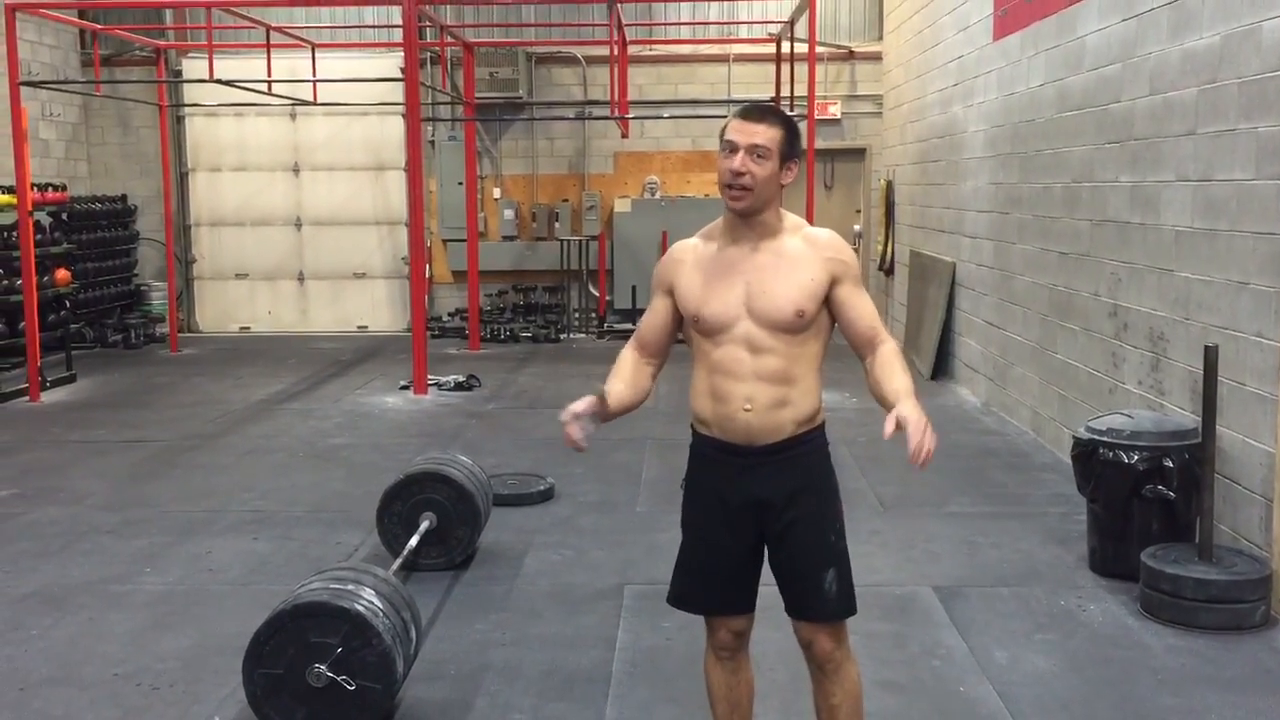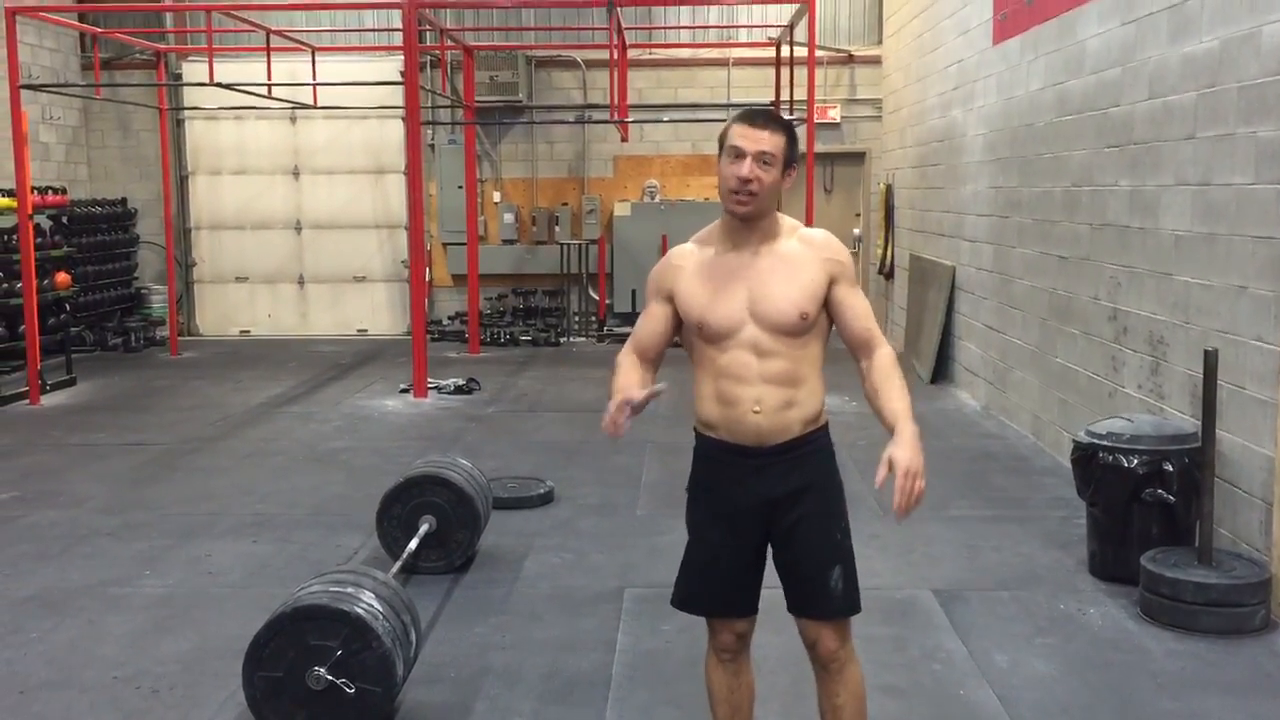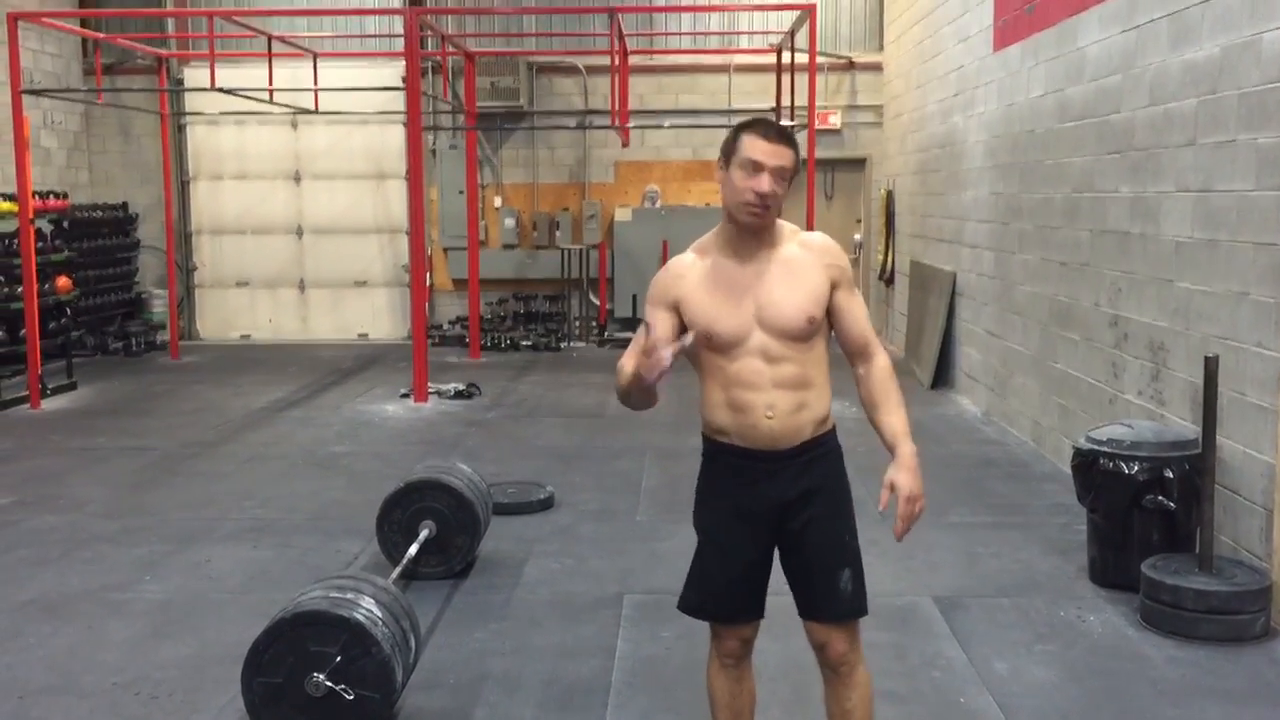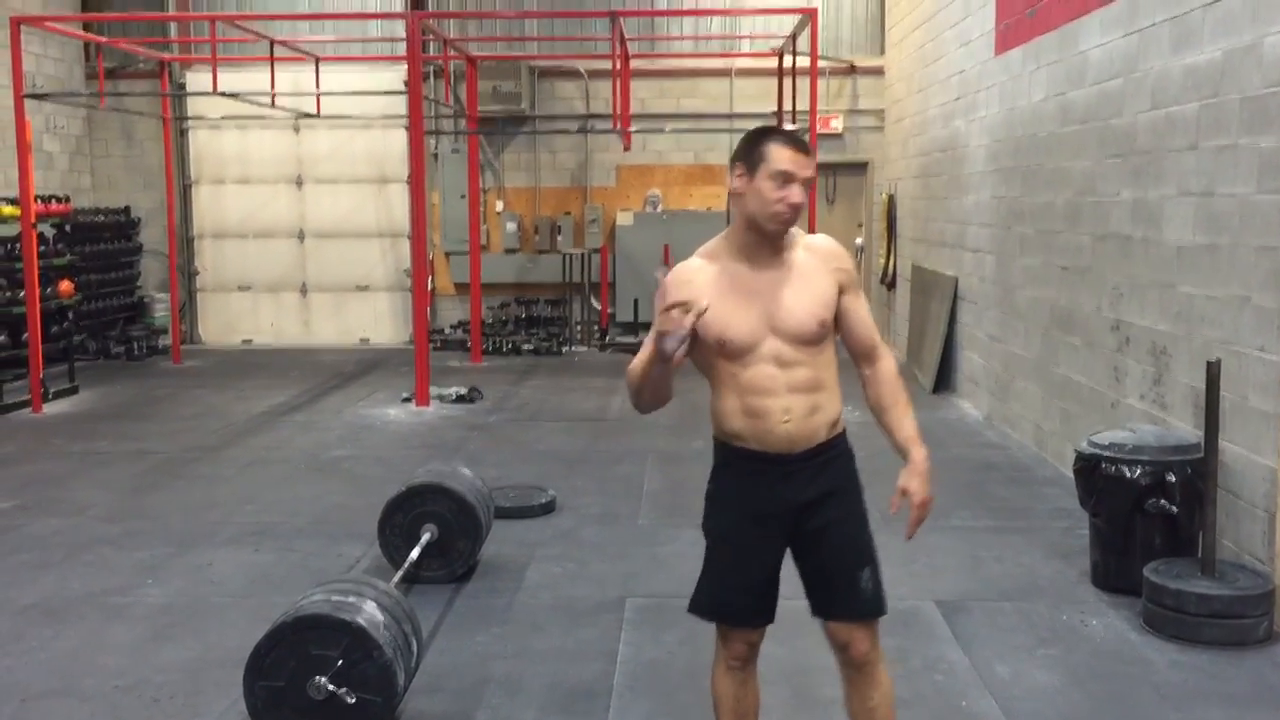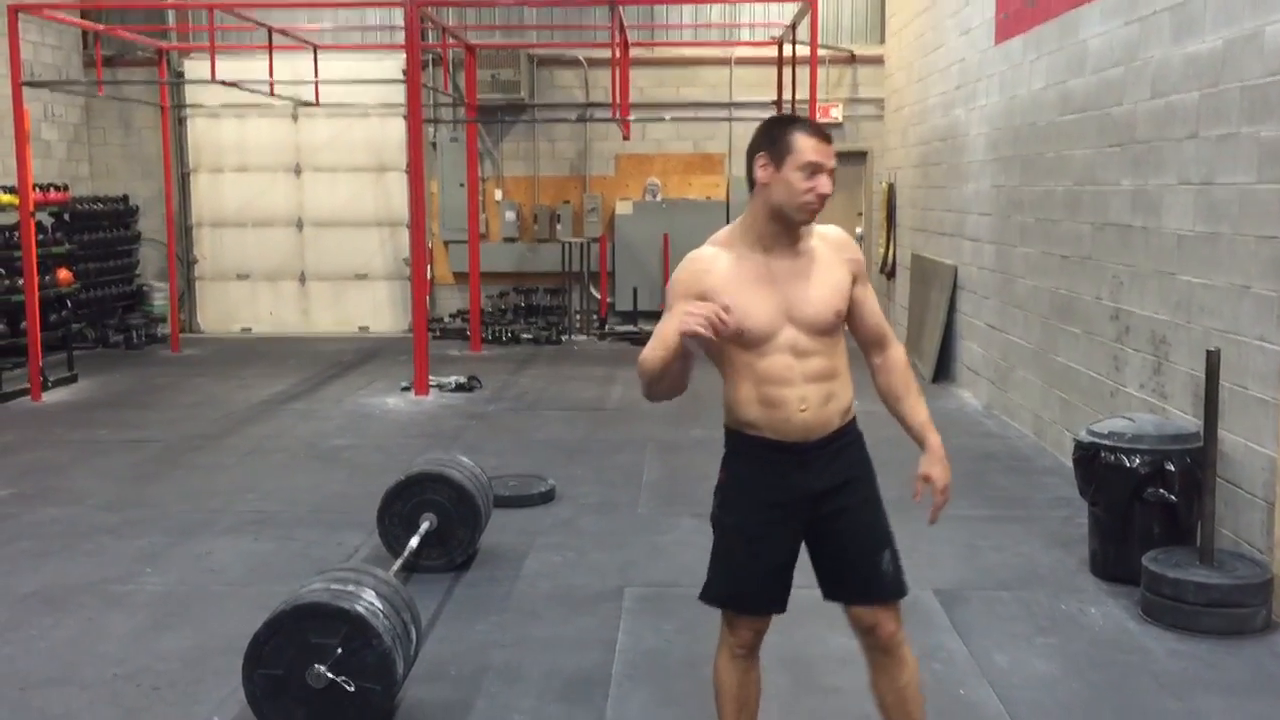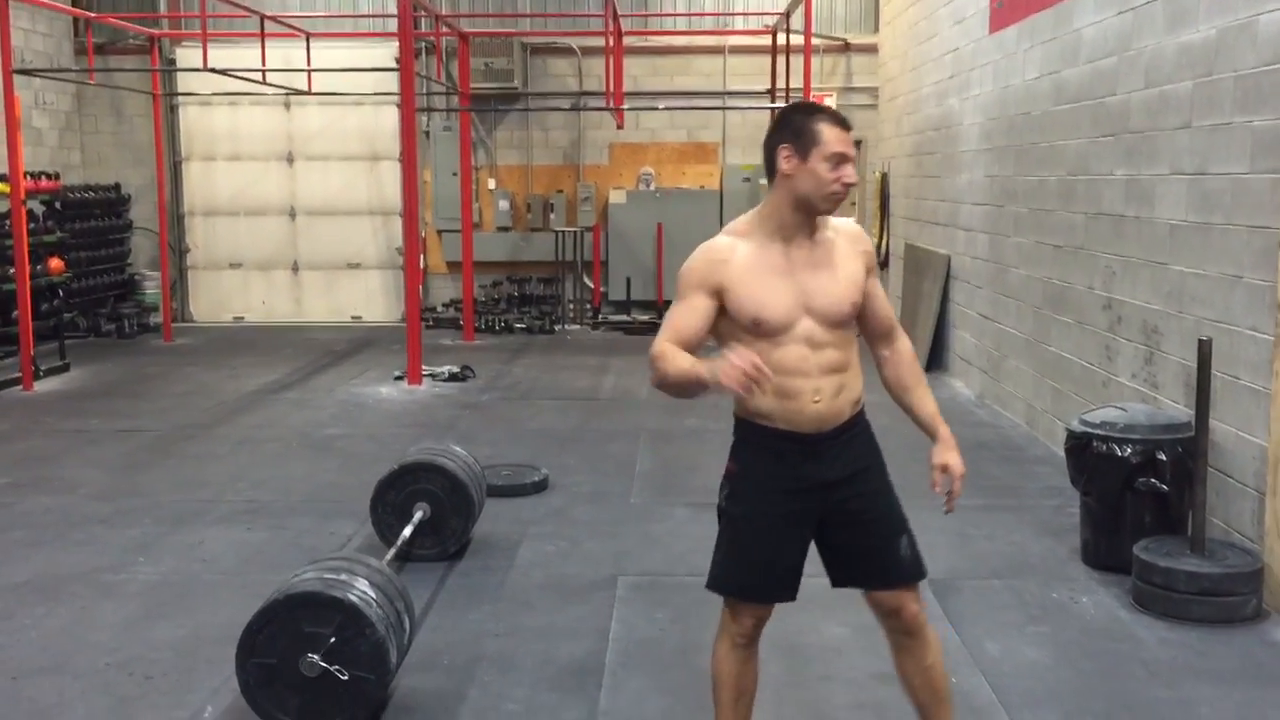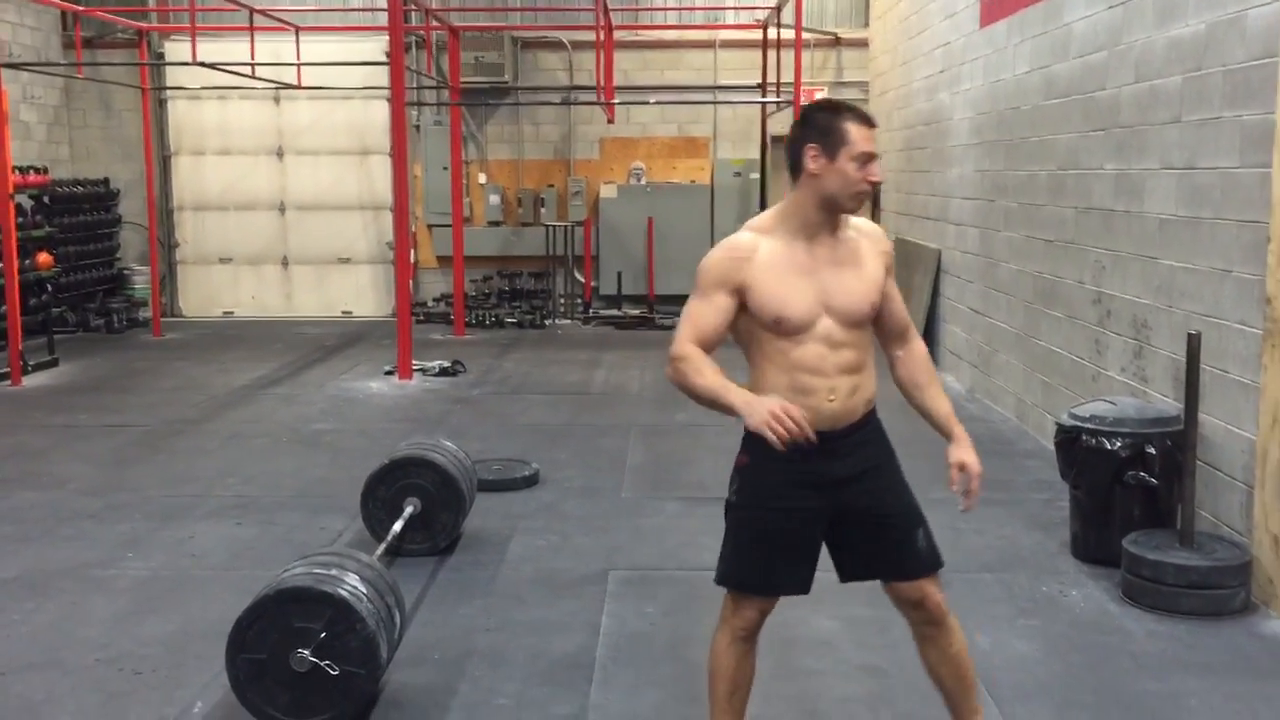
dt=0.1s
person 1, frame 1
left shoulder: (826, 253)
right shoulder: (682, 260)
left elbow: (876, 344)
right elbow: (643, 353)
left wrist: (905, 403)
right wrist: (604, 403)
left hip: (798, 465)
right hip: (714, 467)
left knee: (824, 640)
right knee: (725, 634)
person 1, frame 2
left shoulder: (823, 254)
right shoulder: (679, 265)
left elbow: (872, 351)
right elbow: (634, 359)
left wrist: (903, 431)
right wrist: (626, 393)
left hip: (805, 467)
right hip: (719, 470)
left knee: (829, 642)
right knee: (727, 636)
person 1, frame 3
left shoulder: (822, 257)
right shoulder: (680, 276)
left elbow: (868, 357)
right elbow: (631, 378)
left wrist: (902, 453)
right wrist: (642, 374)
left hip: (814, 469)
right hip: (728, 475)
left knee: (837, 645)
right knee: (730, 643)
person 1, frame 4
left shoulder: (829, 261)
right shoulder: (689, 280)
left elbow: (873, 362)
right elbow: (643, 399)
left wrist: (914, 456)
right wrist: (662, 349)
left hip: (828, 473)
right hip: (743, 477)
left knee: (858, 643)
right knee: (736, 644)
person 1, frame 5
left shoulder: (839, 250)
right shoulder: (703, 269)
left elbow: (882, 350)
right elbow: (654, 387)
left wrist: (930, 443)
right wrist: (682, 344)
left hip: (841, 460)
right hip: (755, 466)
left knee: (881, 628)
right knee: (741, 632)
person 1, frame 6
left shoulder: (853, 243)
right shoulder: (718, 259)
left elbow: (890, 345)
right elbow: (664, 361)
left wrist: (940, 435)
right wrist: (711, 370)
left hip: (852, 450)
right hip: (767, 458)
left knee: (904, 610)
right knee: (742, 621)
person 1, frame 7
left shoulder: (872, 244)
right shoulder: (739, 255)
left elbow: (903, 345)
right elbow: (683, 360)
left wrist: (955, 435)
right wrist: (746, 403)
left hip: (863, 449)
right hip: (778, 457)
left knee: (926, 602)
right knee: (744, 614)
